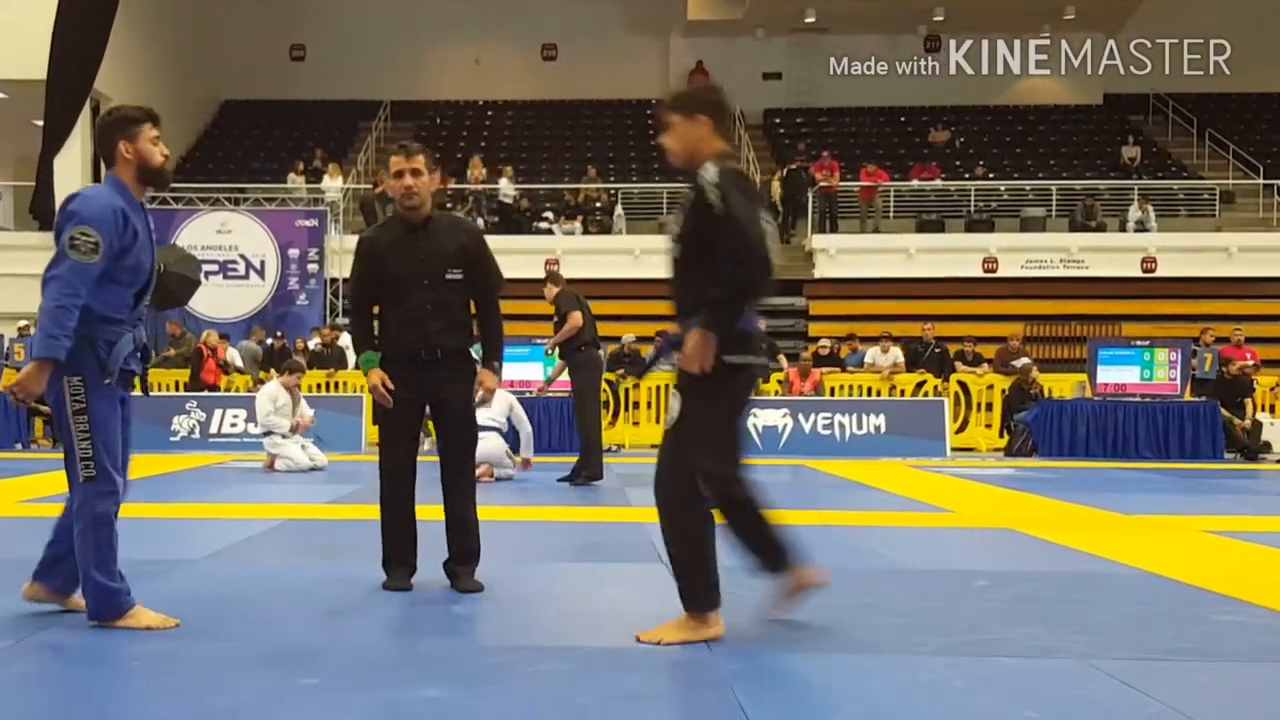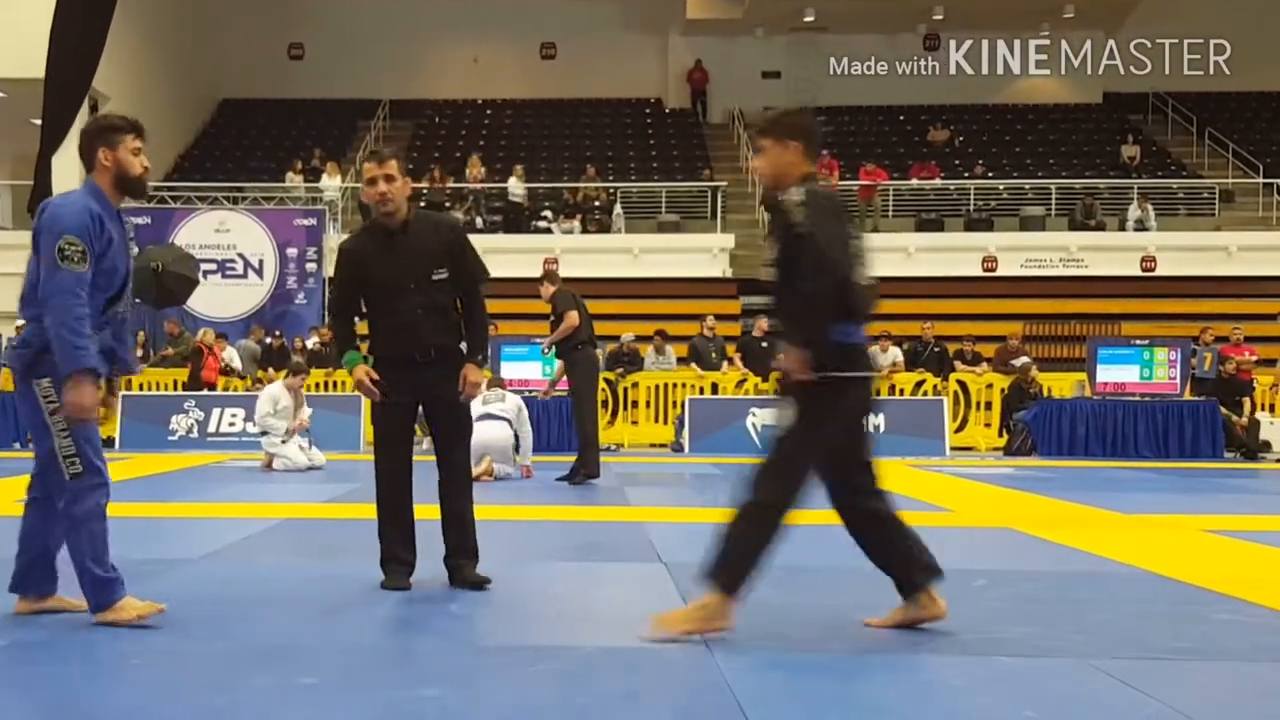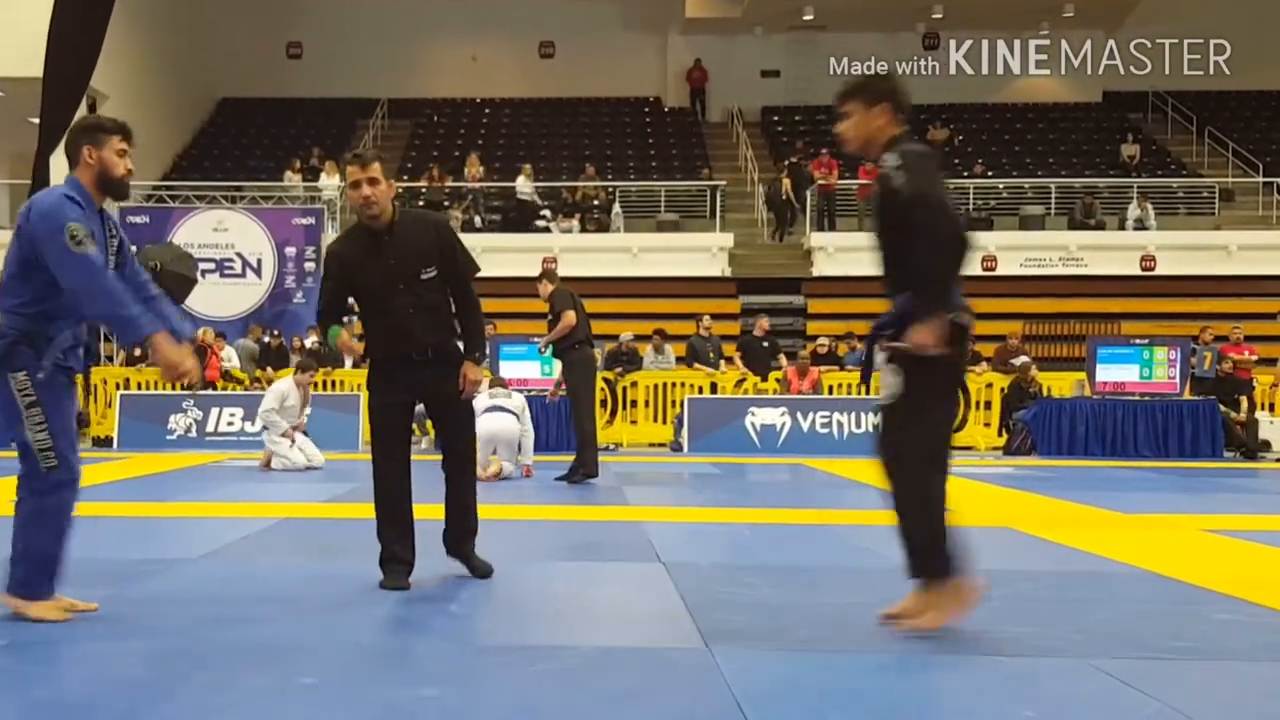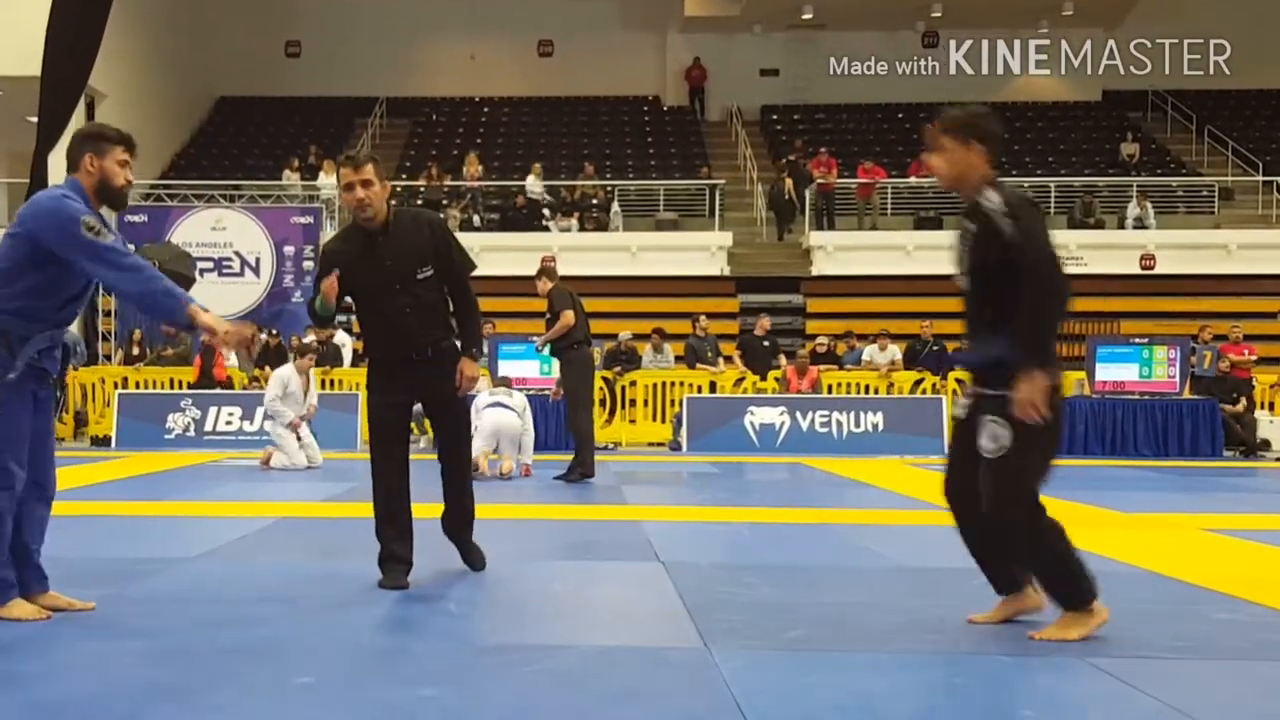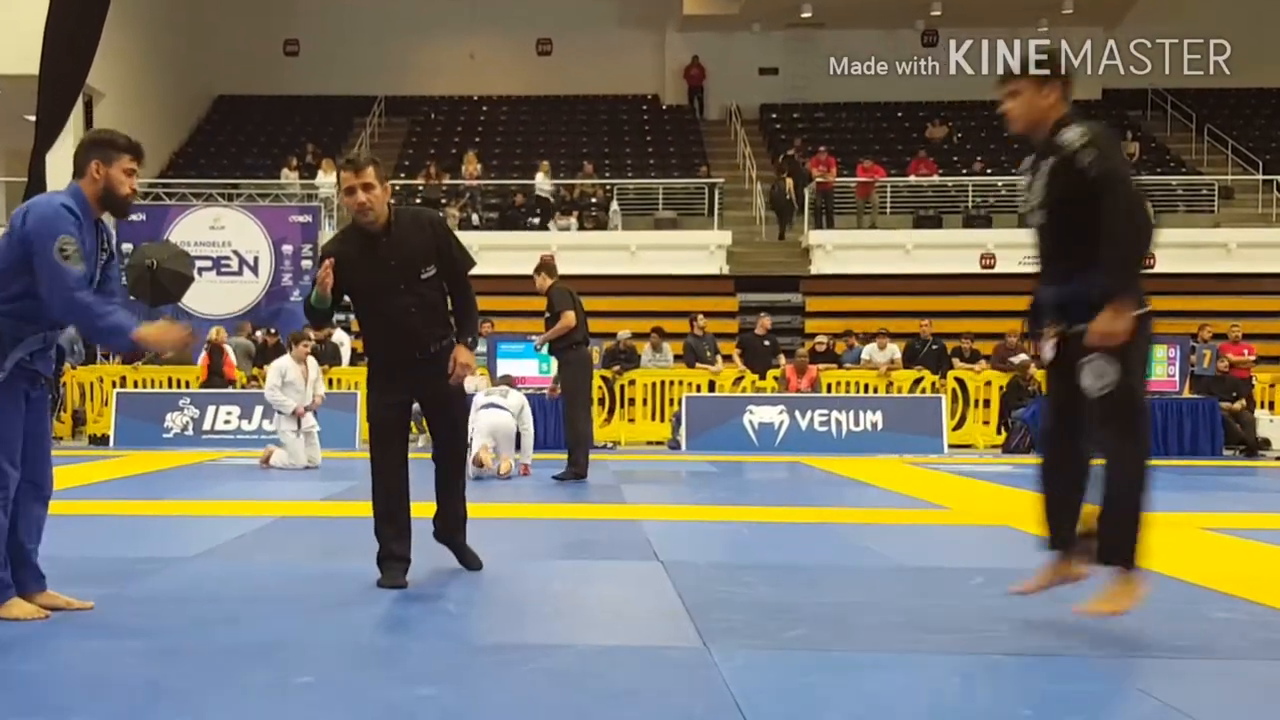
dt=0.2s
person 1, frame 1
left shoulder: (714, 182)
right shoulder: (717, 184)
left elbow: (749, 264)
right elbow: (743, 265)
left wrist: (705, 329)
left hip: (719, 360)
right hip: (718, 358)
left knee: (678, 478)
right knee: (718, 476)
left ankle: (700, 614)
right ankle: (789, 568)
person 1, frame 2
left shoulder: (803, 204)
right shoulder: (824, 206)
left elbow: (830, 282)
left wrist: (801, 346)
left hip: (830, 373)
right hip: (842, 369)
left knee: (775, 485)
right knee: (852, 489)
left ankle: (715, 603)
right ankle: (921, 595)
person 1, frame 3
left shoulder: (902, 166)
right shoulder: (905, 167)
left elbow: (945, 237)
left wrist: (930, 316)
left hip: (927, 336)
right hip: (920, 331)
left knee: (909, 453)
right knee: (915, 455)
left ankle: (943, 583)
right ankle: (931, 583)
person 1, frame 4
left shoulder: (1004, 210)
right shoulder: (978, 214)
left elbow: (1047, 288)
left wrist: (1037, 371)
left hip: (1020, 383)
right hip: (994, 379)
left knee: (1009, 498)
right knee: (965, 489)
left ankle: (1082, 606)
right ankle: (1017, 591)
person 1, frame 5
left shoulder: (1086, 146)
right shoulder: (1046, 158)
left elbow: (1131, 223)
left wrist: (1121, 303)
right wrist: (1044, 319)
left hip: (1105, 318)
right hip: (1070, 320)
left knee: (1123, 436)
right knee: (1062, 439)
left ankle: (1123, 570)
right ankle: (1066, 555)
person 2, frame 1
left shoulder: (131, 211)
right shoulder: (98, 208)
right elbow: (65, 288)
right wrist: (43, 360)
left hip: (112, 362)
right hip: (85, 364)
left knee: (103, 484)
right knee: (98, 486)
left ankle: (52, 581)
right ankle: (110, 603)
person 2, frame 2
left shoulder: (110, 218)
right shoulder: (72, 214)
left elbow: (113, 308)
right elbow: (66, 302)
left wrist: (118, 369)
right wrist: (78, 376)
left hip: (81, 367)
right hip: (54, 368)
left knee: (55, 481)
right knee: (85, 480)
left ankle: (33, 589)
right ankle: (106, 597)
person 2, frame 3
left shoulder: (101, 220)
right shoulder: (56, 209)
left elbow: (138, 287)
right elbow: (92, 285)
left wrist: (180, 338)
right wrist: (156, 340)
left hip: (54, 358)
left knee: (48, 474)
right knee: (55, 473)
person 2, frame 4
left shoulder: (90, 219)
right shoulder: (56, 209)
left elbow: (133, 273)
right elbow: (123, 272)
left wrist: (201, 319)
right wrist: (196, 312)
person 2, frame 5
left shoulder: (97, 231)
right shoulder: (53, 216)
left elbow: (105, 297)
right elbow: (70, 300)
left wrist: (151, 332)
right wrist: (139, 336)
person 3, frame 1
left shoulder: (465, 235)
right shoulder: (374, 243)
left elbow: (488, 304)
right elbow: (359, 310)
left wrist: (491, 364)
right wrist: (370, 363)
left hip: (454, 368)
right hip: (398, 370)
left knee: (459, 470)
right knee: (396, 472)
left ankle: (462, 565)
right ankle: (399, 566)
person 3, frame 2
left shoulder: (445, 231)
right shoulder: (355, 249)
left elbow: (473, 299)
right elbow: (341, 313)
left wrist: (475, 359)
right wrist: (353, 360)
left hip: (446, 366)
right hip: (390, 372)
left knee: (456, 466)
right knee: (392, 471)
left ankle: (462, 560)
right ankle: (397, 564)
person 3, frame 3
left shoulder: (432, 229)
right shoulder: (343, 251)
left elbow: (465, 295)
right elbow: (328, 311)
left wrist: (473, 355)
right wrist: (336, 334)
left hip: (444, 362)
right hip: (388, 371)
left knee: (460, 455)
right knee: (390, 469)
left ankle: (461, 542)
right ankle: (396, 562)
person 3, frame 4
left shoulder: (428, 227)
right shoulder: (338, 251)
left elbow: (462, 291)
right elbow: (321, 316)
left wrist: (470, 351)
right wrist: (323, 303)
left hip: (441, 359)
right hip: (387, 370)
left knee: (457, 453)
right knee: (389, 467)
left ankle: (460, 530)
right ankle: (395, 560)
person 3, frame 5
left shoulder: (428, 226)
right shoulder: (338, 252)
left elbow: (461, 287)
right elbow: (319, 320)
left wrist: (466, 341)
right wrist: (321, 295)
left hip: (440, 358)
right hip: (386, 369)
left knee: (452, 452)
right knee: (388, 466)
left ankle: (452, 532)
right ankle: (393, 559)
person 4, frame 1
left shoulder: (564, 296)
left elbow: (576, 322)
right elbow: (566, 356)
left wrist: (553, 341)
right wrist: (548, 381)
left hip: (584, 360)
right hip: (584, 361)
left knee: (587, 416)
right knee: (585, 417)
left ankle: (591, 469)
right ankle: (584, 467)
person 4, frame 2
left shoulder: (561, 295)
left elbow: (573, 321)
right elbow: (567, 354)
left wrist: (550, 340)
right wrist: (552, 382)
left hip: (581, 359)
right hip: (581, 359)
left knee: (585, 415)
right knee: (582, 415)
left ankle: (589, 467)
right ankle: (582, 466)
person 4, frame 3
left shoulder: (560, 294)
right shoulder: (564, 297)
left elbow: (569, 321)
left wrist: (546, 340)
right wrist: (558, 383)
left hip: (578, 358)
right hip: (579, 358)
left knee: (582, 414)
right knee: (580, 415)
left ankle: (588, 466)
right ankle: (580, 465)
person 4, frame 4
left shoulder: (558, 293)
right shoulder: (564, 295)
left elbow: (568, 320)
left wrist: (544, 338)
right wrist: (561, 382)
left hip: (576, 358)
right hip: (578, 358)
left knee: (578, 414)
right knee: (579, 414)
left ankle: (584, 466)
right ankle: (579, 465)
person 4, frame 5
left shoulder: (558, 291)
right shoulder: (562, 293)
left elbow: (569, 321)
left wrist: (543, 338)
right wrist: (557, 379)
left hip: (574, 359)
right hip: (576, 358)
left knee: (575, 414)
right knee: (579, 414)
left ankle: (577, 466)
right ankle: (577, 465)
